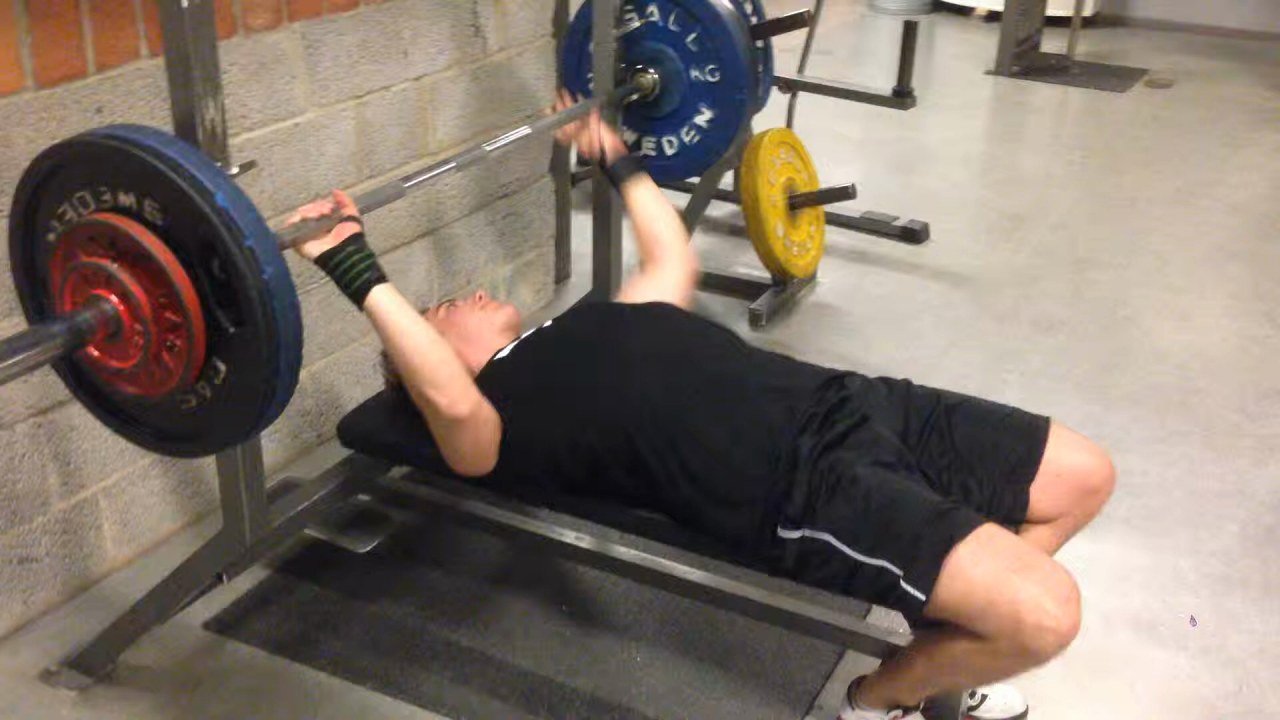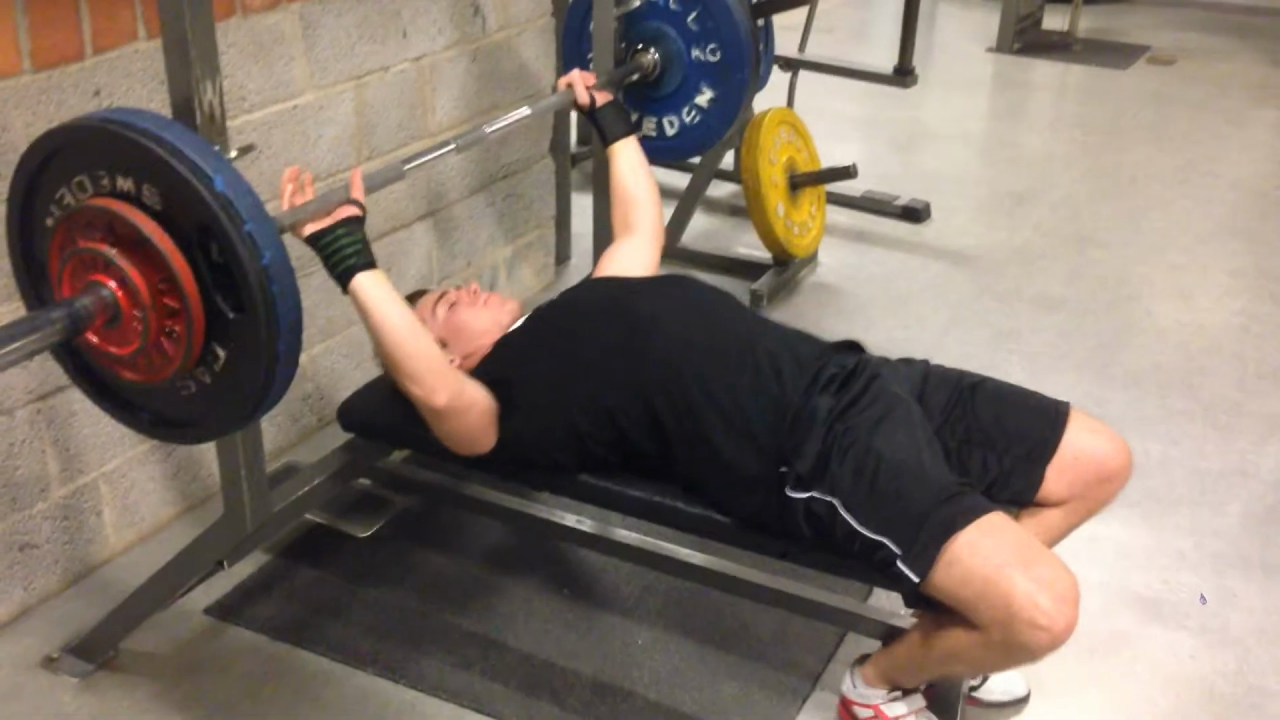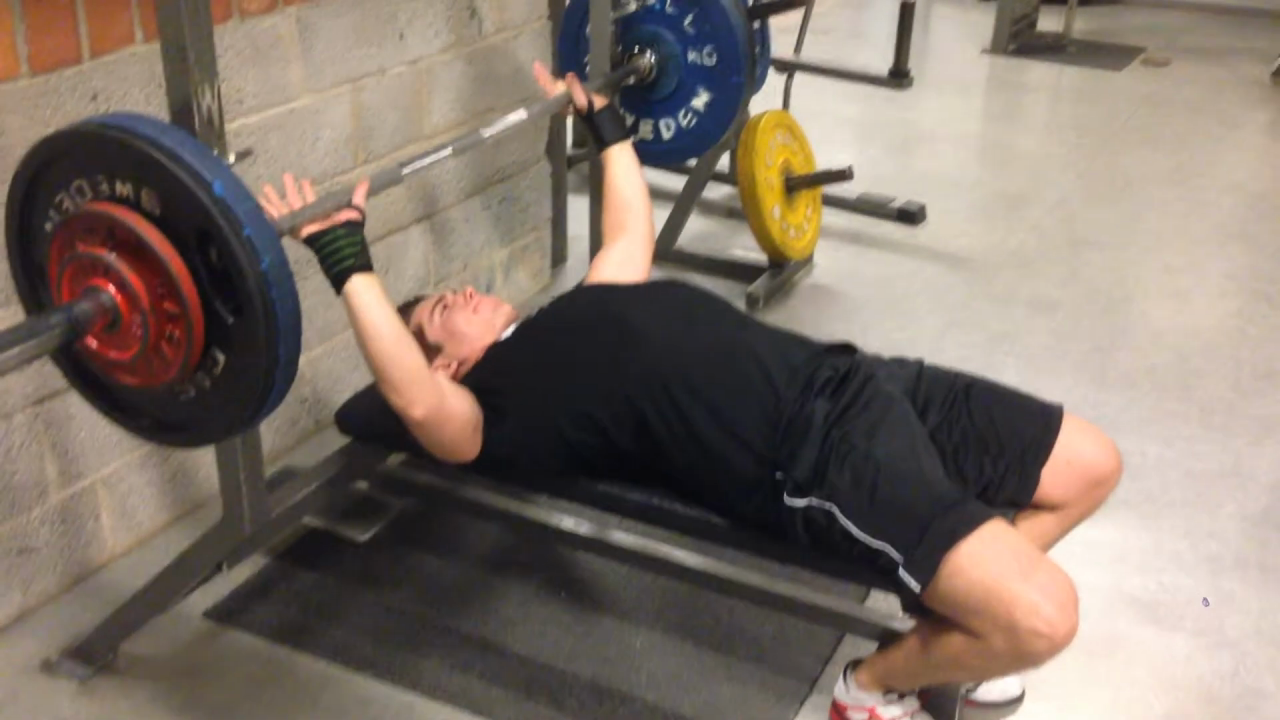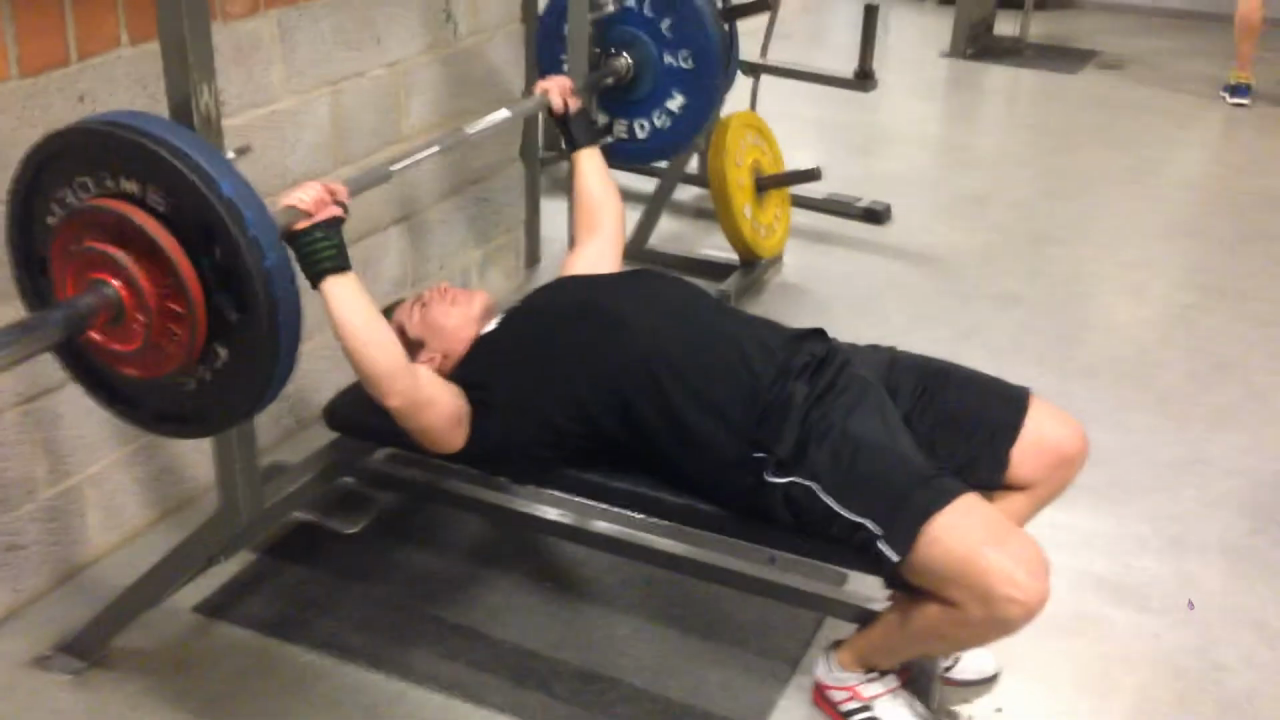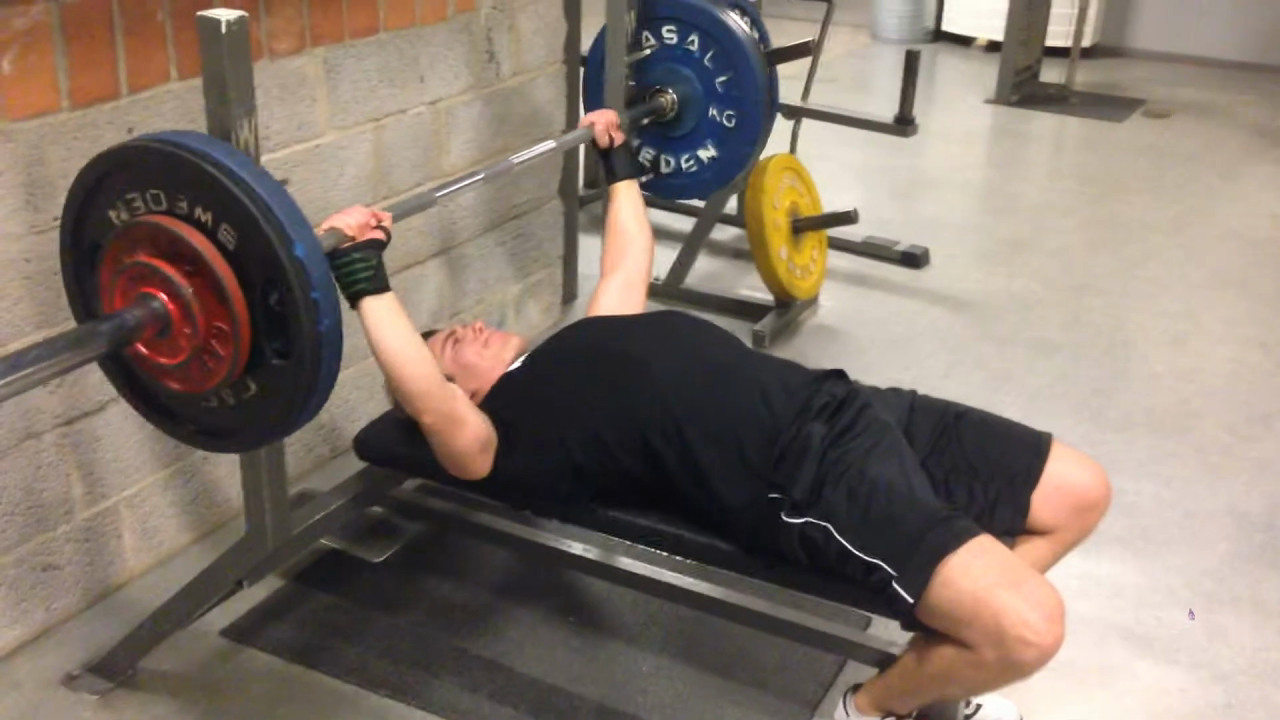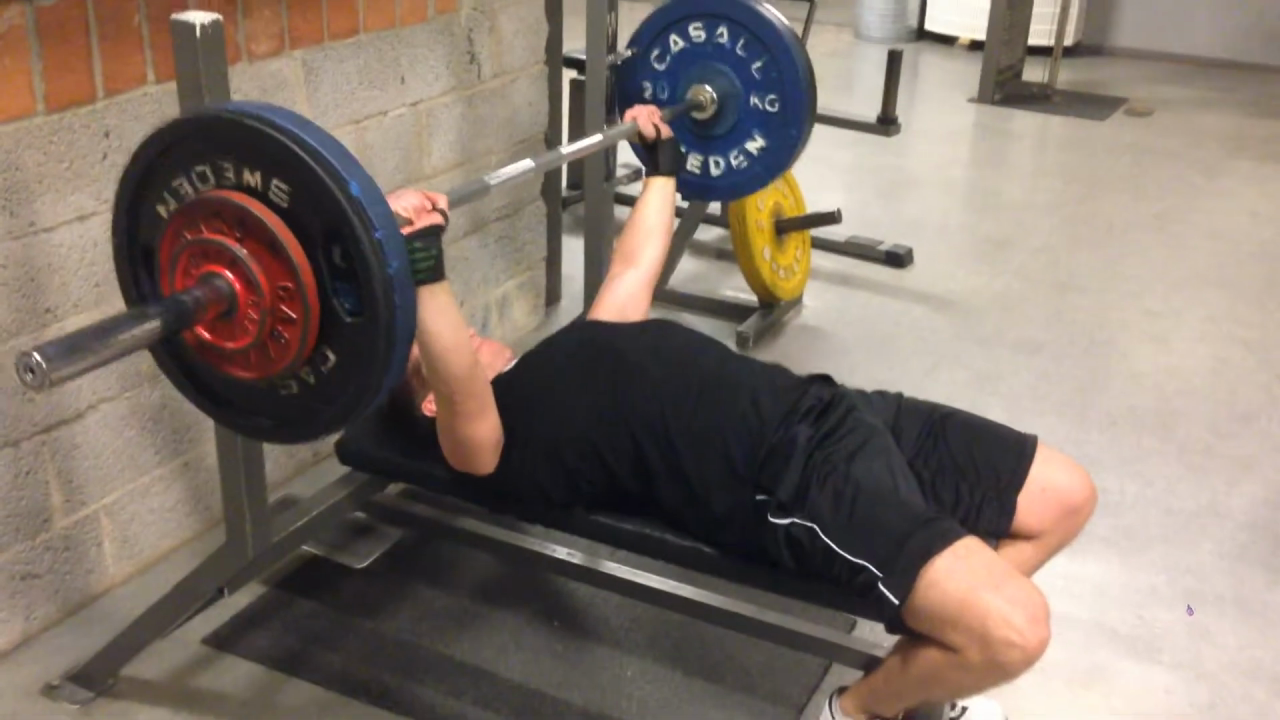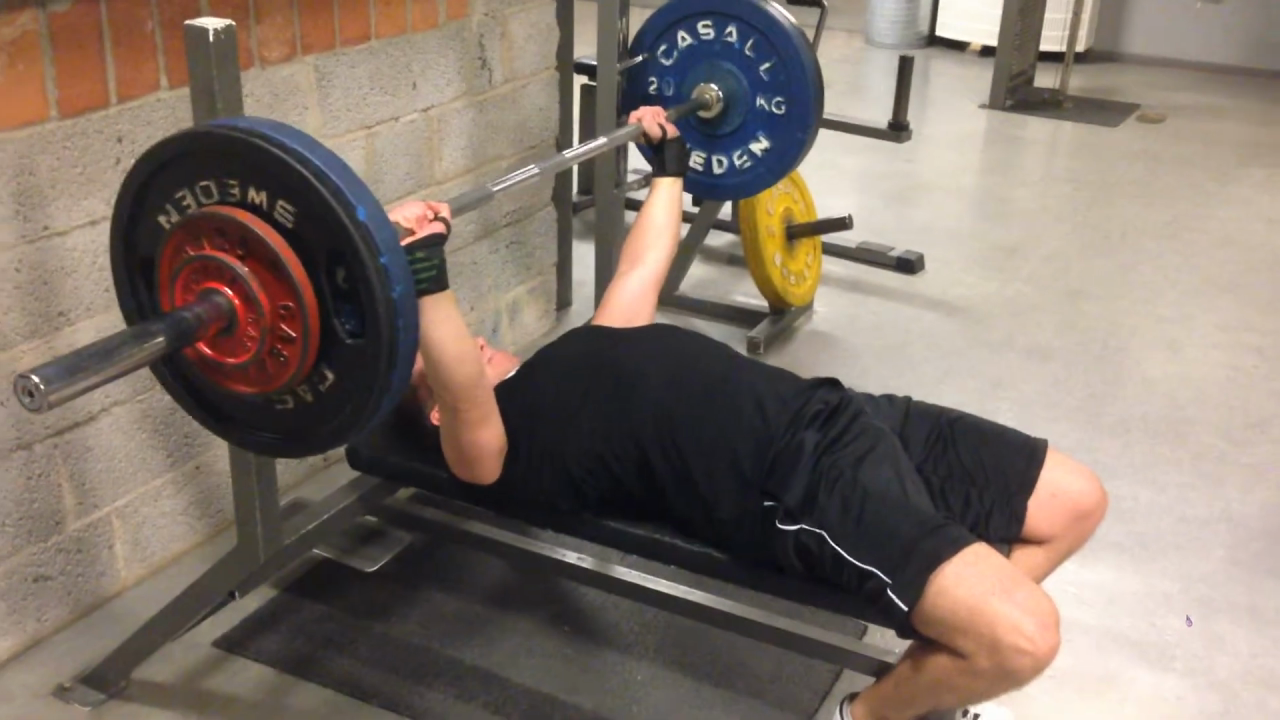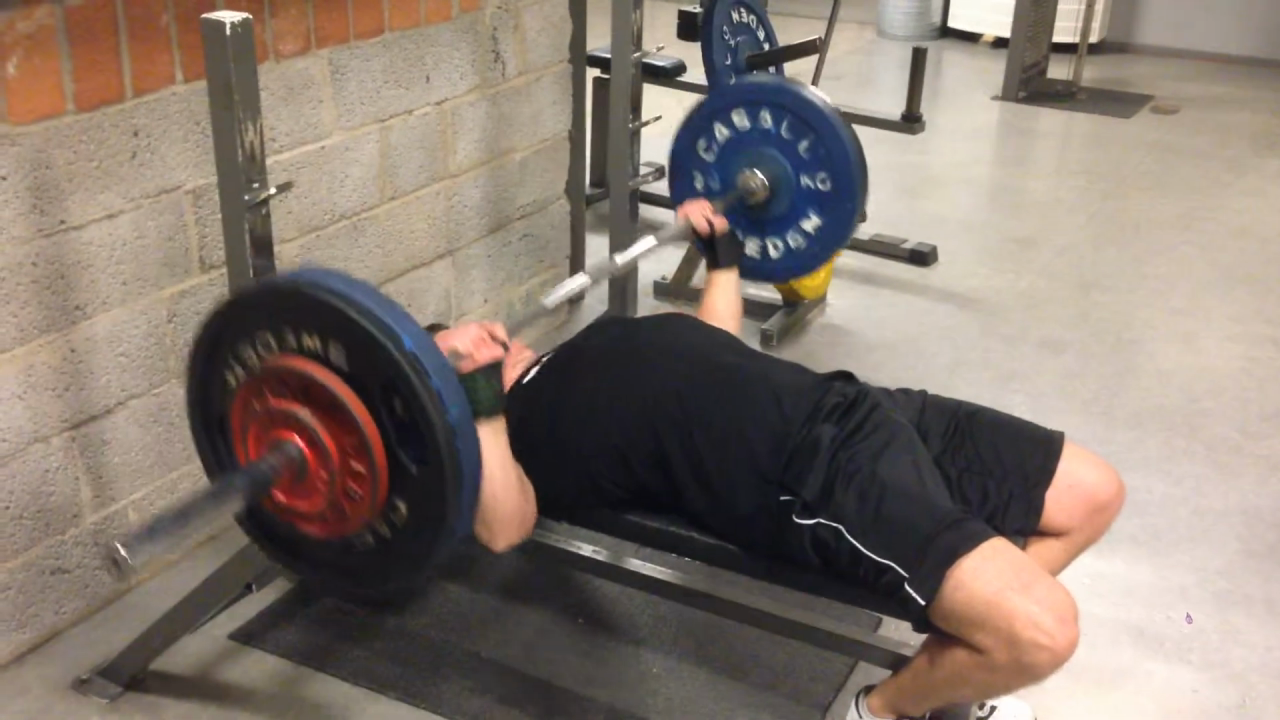
dt=0.7s
person 1, frame 1
left shoulder: (577, 329)
right shoulder: (494, 417)
left elbow: (674, 258)
right elbow: (451, 401)
left wrist: (620, 167)
right wrist: (358, 275)
left hip: (841, 407)
right hip: (801, 489)
left knee: (1084, 477)
right knee: (1042, 619)
left ankle: (945, 650)
person 1, frame 2
left shoulder: (576, 314)
right shoulder: (501, 402)
left elbow: (641, 228)
right elbow: (434, 392)
left wrist: (608, 116)
right wrist: (349, 258)
left hip: (848, 381)
right hip: (814, 455)
left knee: (1101, 462)
right knee: (1037, 614)
left ankle: (946, 613)
person 1, frame 3
left shoulder: (572, 317)
right shoulder: (497, 405)
left elbow: (632, 233)
right elbow: (418, 405)
left wrist: (601, 120)
right wrist: (346, 262)
left hip: (844, 382)
right hip: (807, 459)
left knee: (1092, 467)
right knee: (1039, 622)
left ankle: (947, 623)
person 1, frame 4
left shoulder: (547, 313)
right shoulder: (485, 402)
left elbow: (602, 231)
right elbow: (400, 394)
left wrist: (577, 127)
right wrist: (324, 256)
right hip: (784, 440)
left knee: (1057, 448)
right knee: (1012, 588)
left ankle: (922, 605)
person 1, frame 5
left shoulder: (572, 351)
right shoulder: (503, 435)
left elbow: (628, 267)
right elbow: (432, 412)
left wrist: (619, 160)
right wrist: (363, 280)
right hip: (798, 477)
left knee: (1081, 494)
right knee: (1025, 632)
person 1, frame 6
left shoulder: (566, 353)
right shoulder: (490, 436)
left elbow: (635, 266)
right elbow: (462, 397)
left wrist: (661, 161)
right wrist: (421, 262)
right hip: (786, 480)
left knee: (1066, 497)
right knee: (1010, 635)
person 1, frame 7
left shoulder: (573, 359)
right shoulder: (499, 443)
left elbow: (643, 267)
right elbow: (463, 395)
left wrist: (668, 158)
right wrist: (423, 271)
right hip: (795, 484)
left knee: (1078, 503)
right knee: (1020, 642)
person 1, frame 8
left shoulder: (578, 361)
right shoulder: (521, 432)
right elbow: (503, 526)
left wrist: (722, 251)
right hip: (810, 478)
left knee: (1094, 494)
right knee: (1039, 635)
